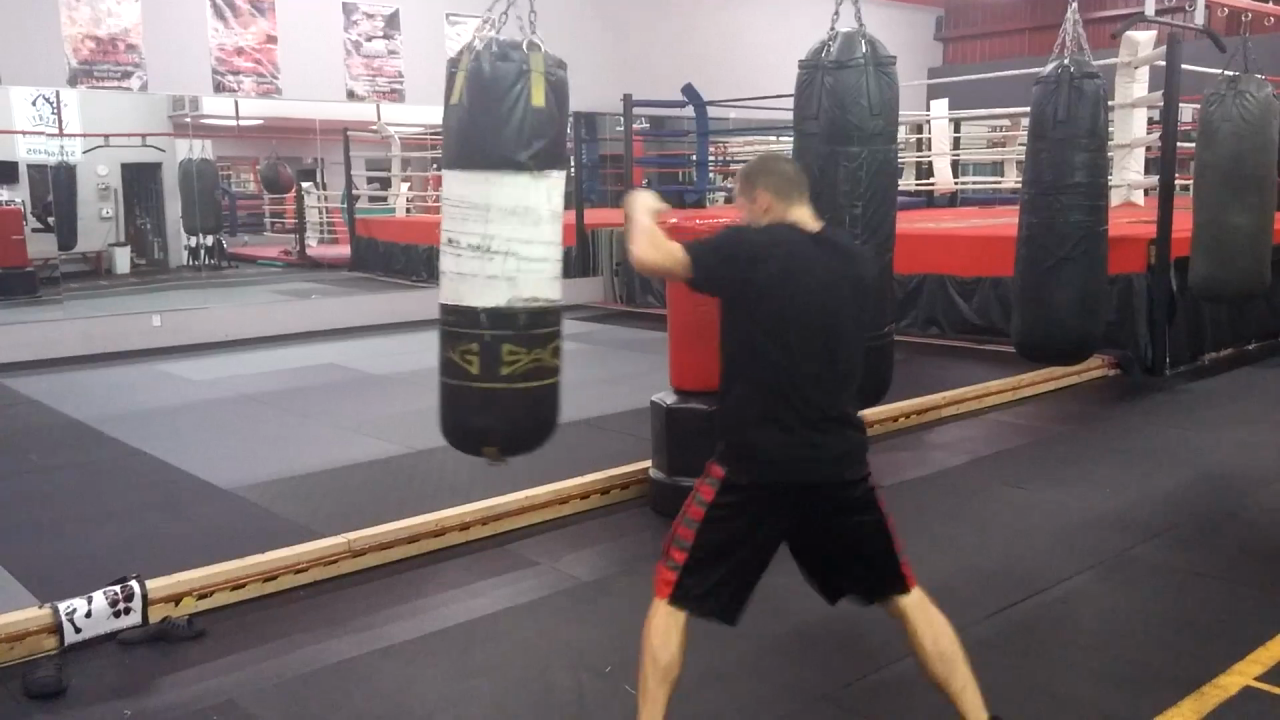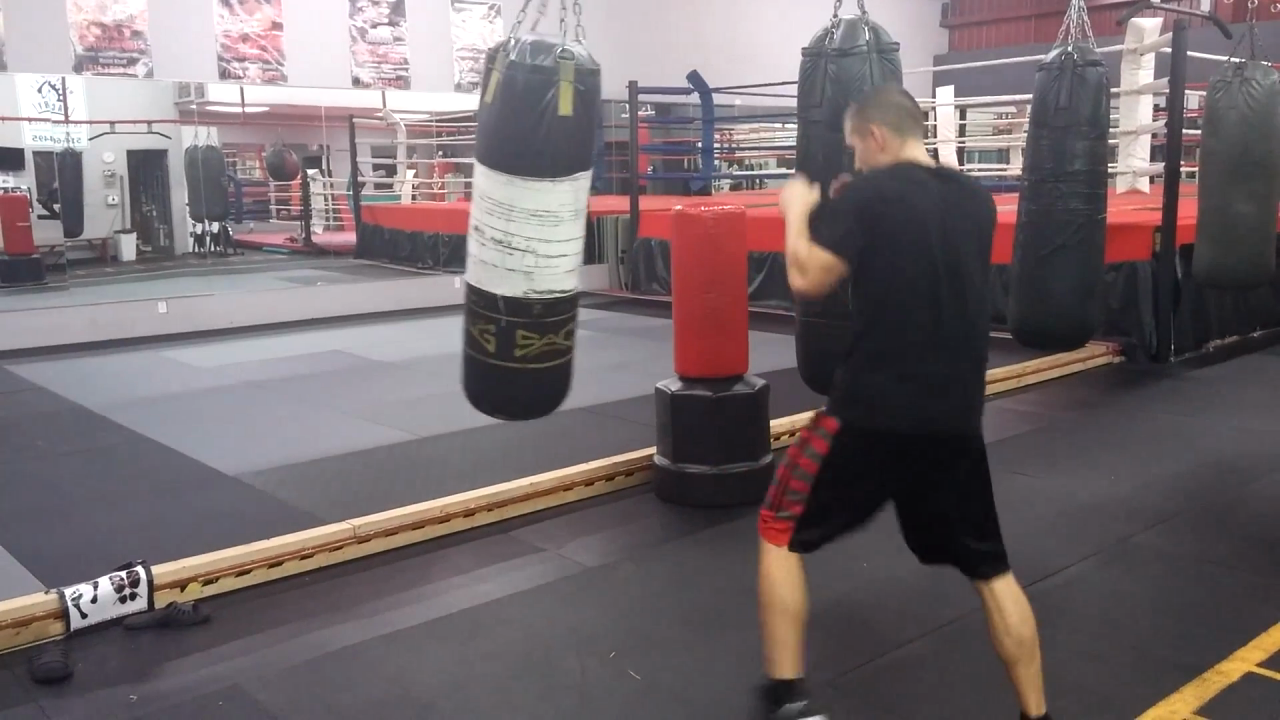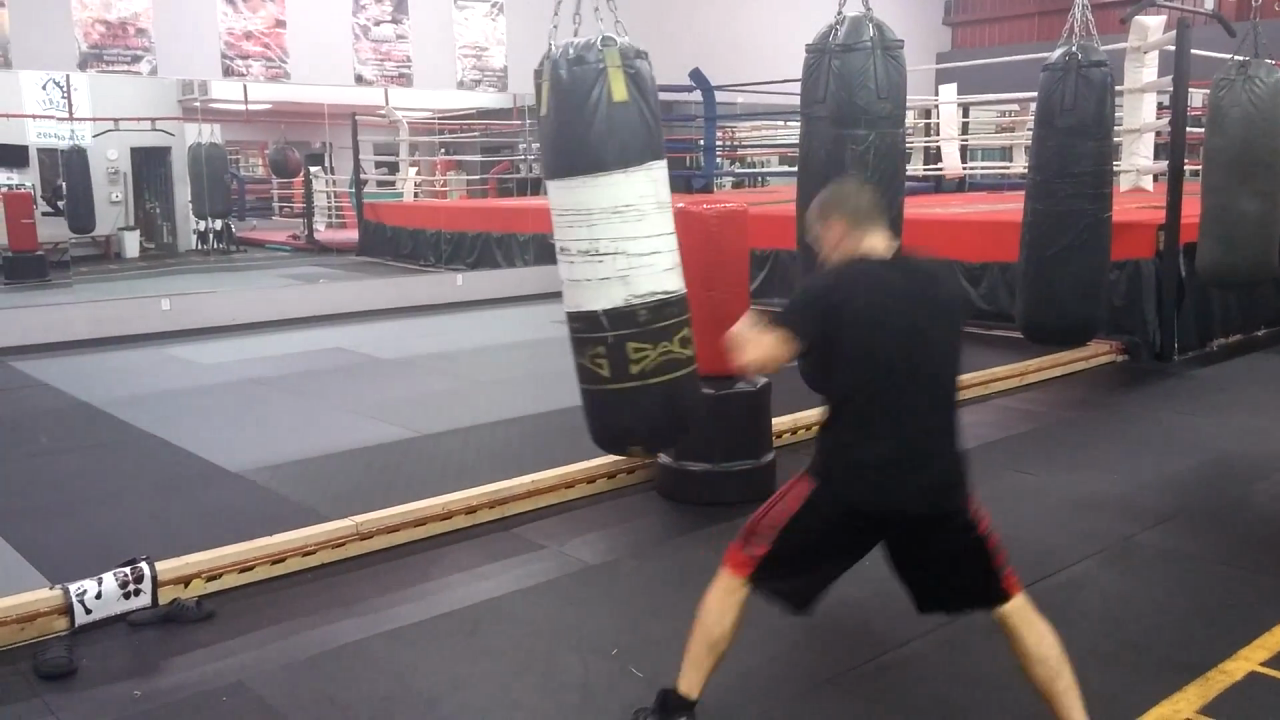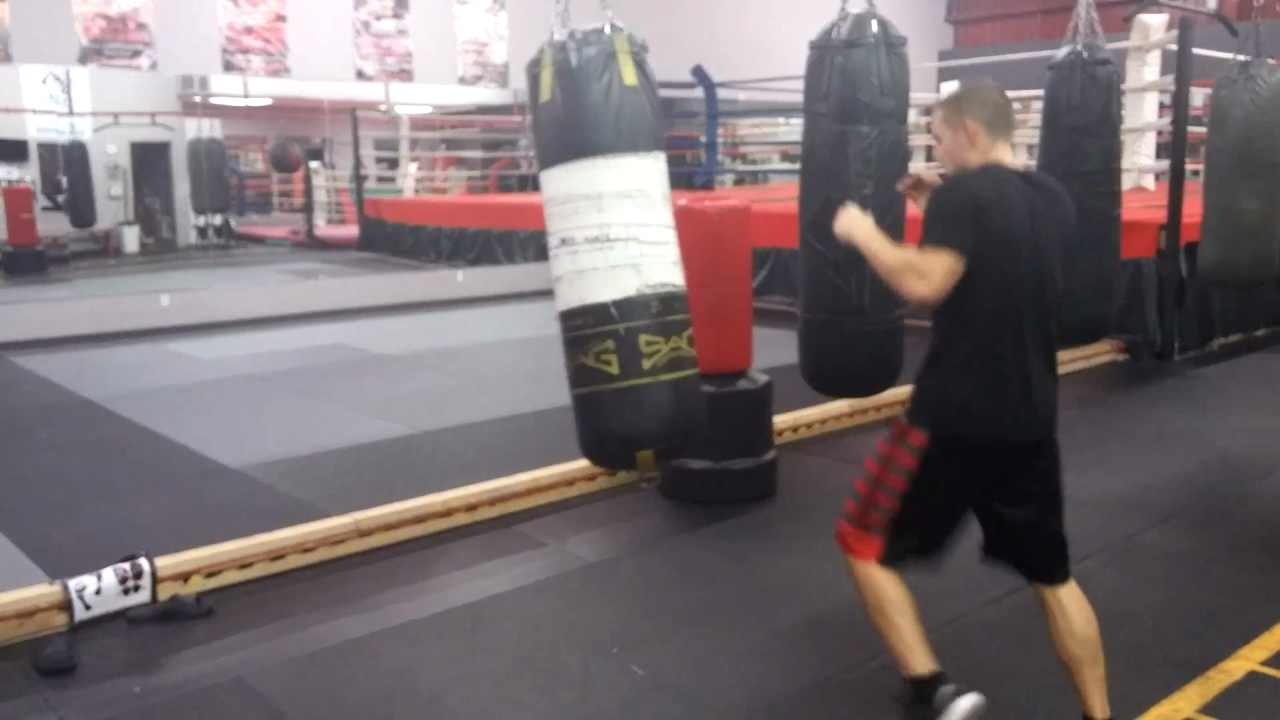
dt=0.5s
person 1, frame 1
left shoulder: (750, 249)
right shoulder: (854, 261)
left elbow: (647, 256)
left wrist: (641, 205)
left hip: (754, 465)
right hip: (840, 465)
left knee: (674, 594)
right knee: (905, 597)
person 1, frame 2
left shoulder: (868, 192)
right shoulder: (976, 200)
left elbow: (807, 281)
left wrist: (798, 212)
left hip: (870, 413)
right hip: (955, 417)
left knee: (780, 535)
right knee: (989, 573)
person 1, frame 3
left shoulder: (832, 288)
right shoulder: (945, 287)
left elbow: (758, 359)
left wrist: (747, 330)
left hip: (846, 484)
right hip: (938, 488)
left knee: (735, 572)
right knee: (1009, 603)
person 1, frame 4
left shoulder: (969, 191)
right shoulder: (1052, 200)
left elbow: (925, 285)
left wrist: (863, 234)
left hip: (953, 415)
right hip: (1030, 420)
left knee: (864, 544)
right knee: (1051, 578)
